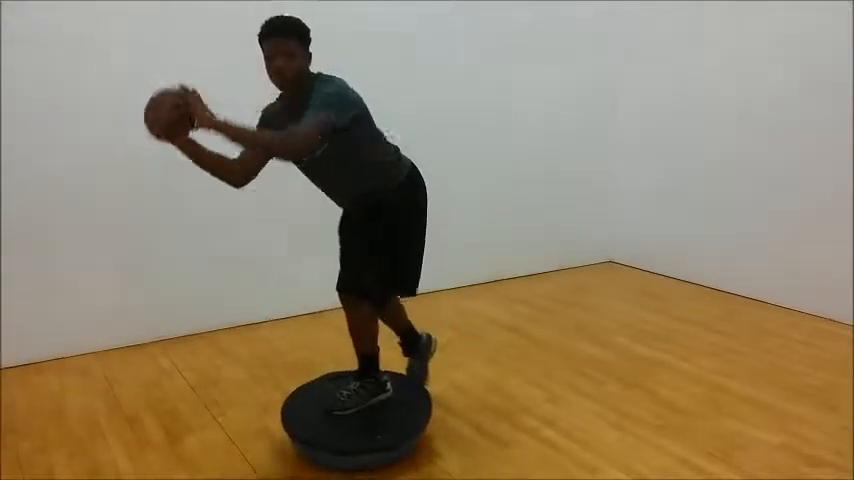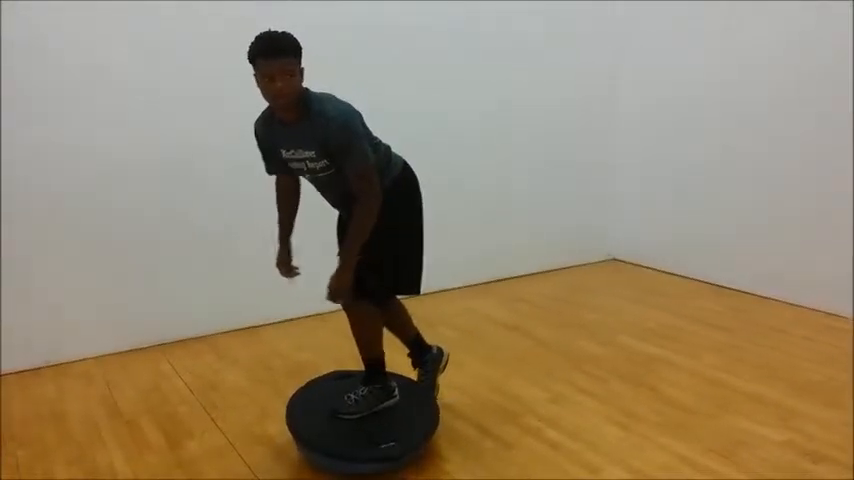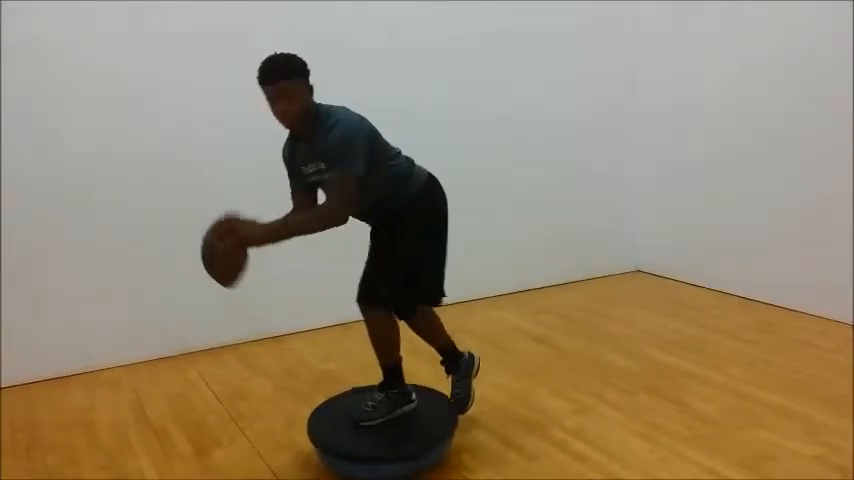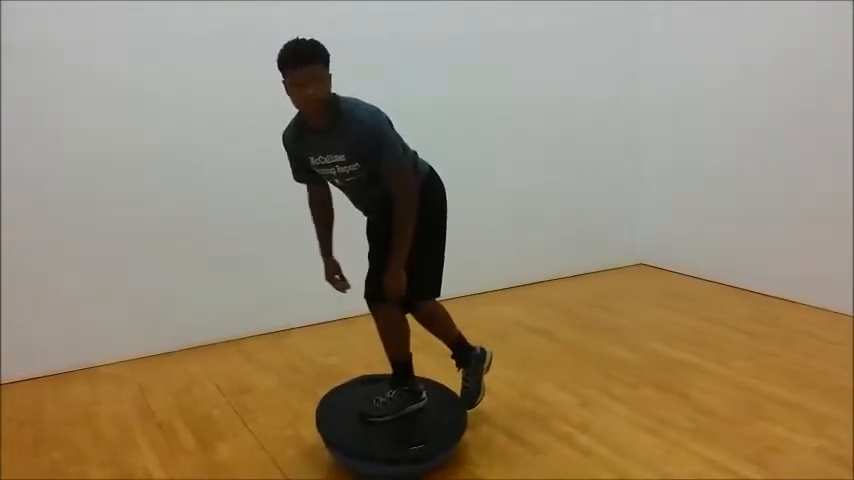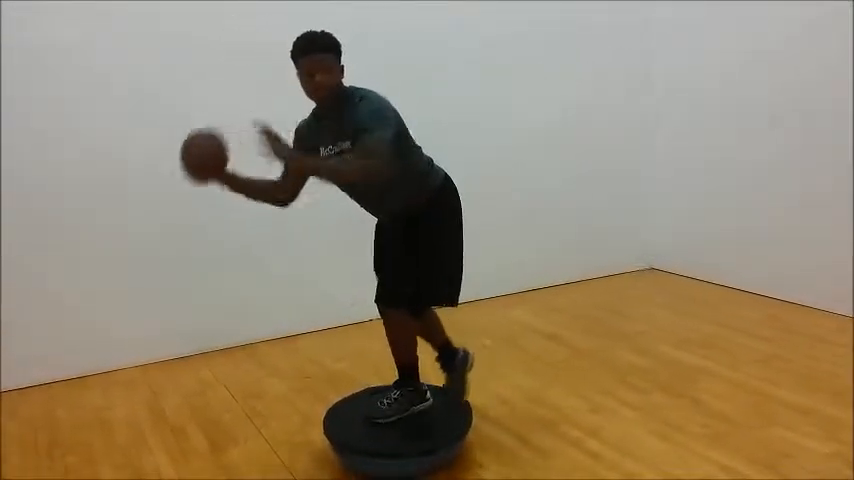
dt=1s
person 1, frame 1
left shoulder: (332, 94)
right shoulder: (275, 116)
left elbow: (297, 146)
right elbow: (239, 175)
left wrist: (217, 124)
right wrist: (183, 142)
left hip: (398, 196)
right hip: (360, 206)
left knee: (356, 291)
right knee: (367, 289)
left ankle: (370, 380)
right ankle: (415, 343)
person 1, frame 2
left shoulder: (336, 119)
right shoulder: (266, 129)
left elbow: (370, 194)
right elbow: (286, 182)
left wrist: (346, 266)
right wrist: (284, 243)
left hip: (391, 195)
right hip: (354, 204)
left knee: (357, 290)
right knee: (372, 292)
left ankle: (377, 385)
right ankle: (425, 355)
person 1, frame 3
left shoulder: (343, 130)
right shoulder: (293, 150)
left elbow: (337, 211)
right elbow: (303, 209)
left wrist: (265, 232)
right wrist: (256, 238)
left hip: (417, 206)
right hip: (389, 213)
left knee: (375, 300)
right knee: (404, 300)
left ankle: (394, 391)
right ankle: (457, 361)
person 1, frame 4
left shoulder: (366, 122)
right shoulder: (294, 138)
left elbow: (405, 194)
right elbow: (318, 194)
left wrist: (397, 264)
right wrist: (326, 255)
left hip: (420, 200)
right hip: (381, 211)
left knee: (384, 295)
right knee: (408, 295)
left ankle: (405, 387)
right ankle: (468, 356)
person 1, frame 5
left shoulder: (371, 109)
right shoulder: (309, 131)
left elbow: (373, 170)
right elbow: (284, 194)
left wrist: (302, 163)
right wrist: (228, 179)
left hip: (433, 204)
right hip: (393, 217)
left knee: (398, 301)
right knee: (397, 300)
left ankle: (411, 388)
right ankle: (452, 357)
